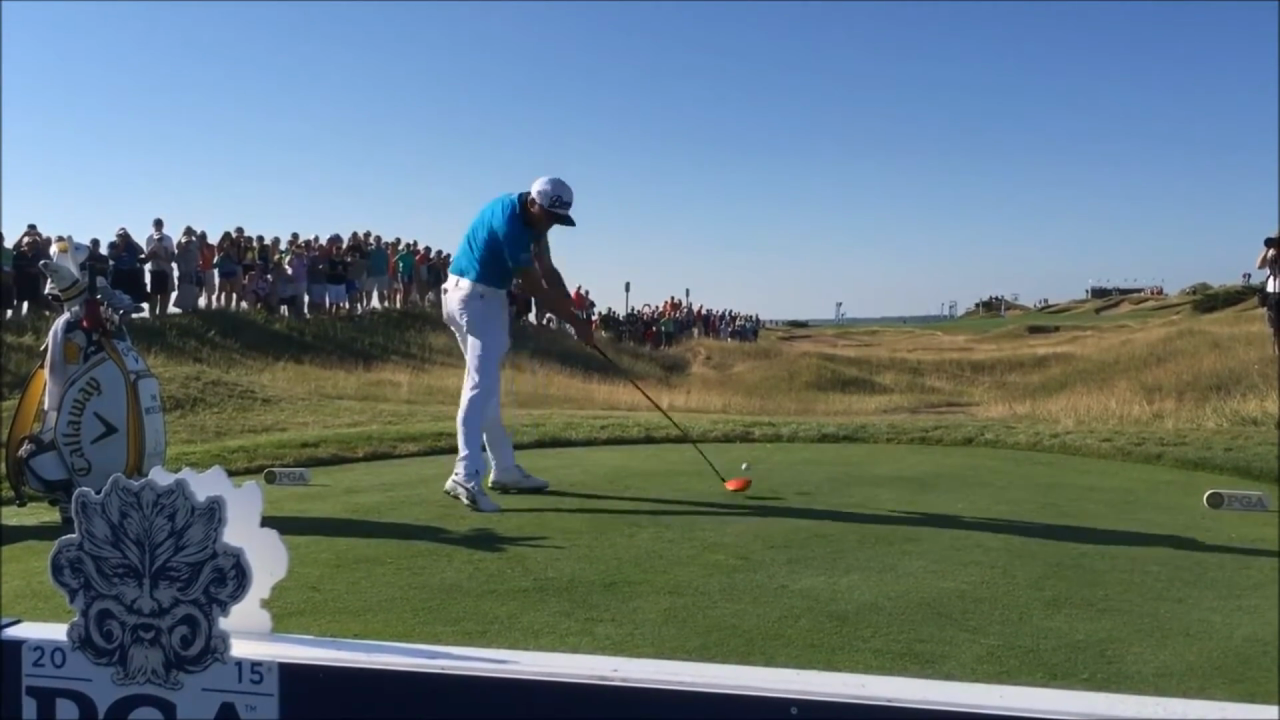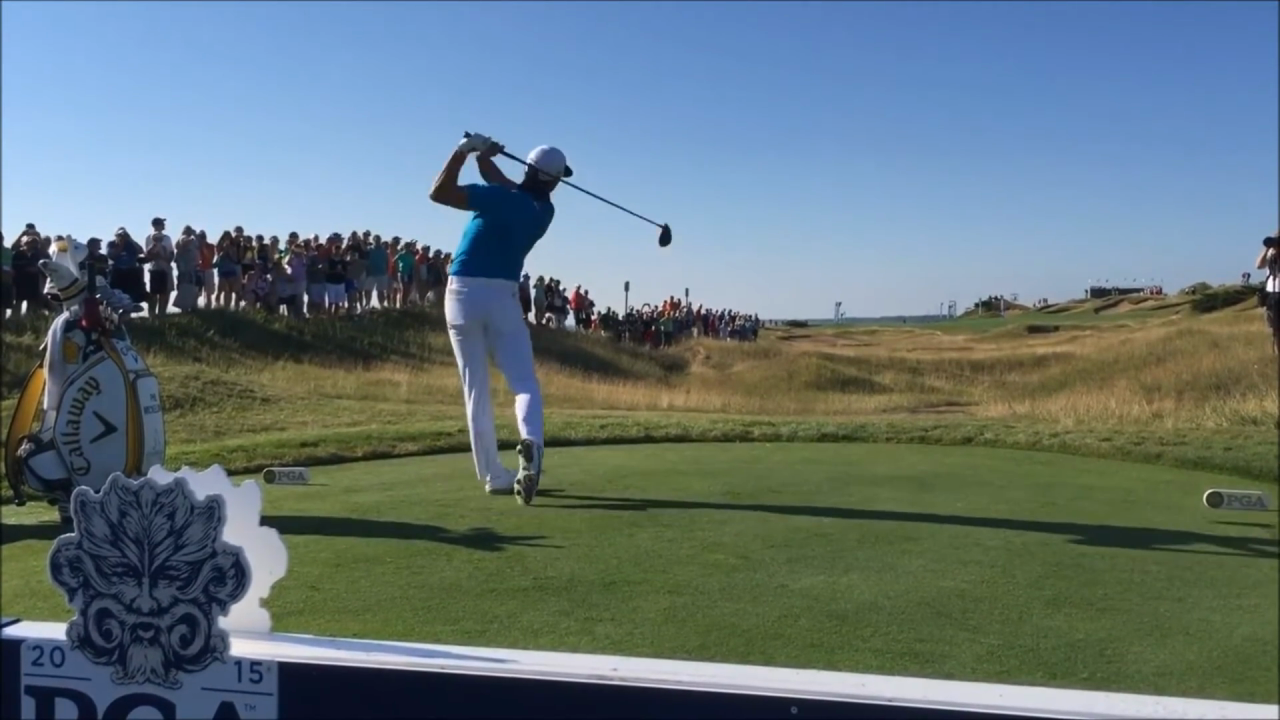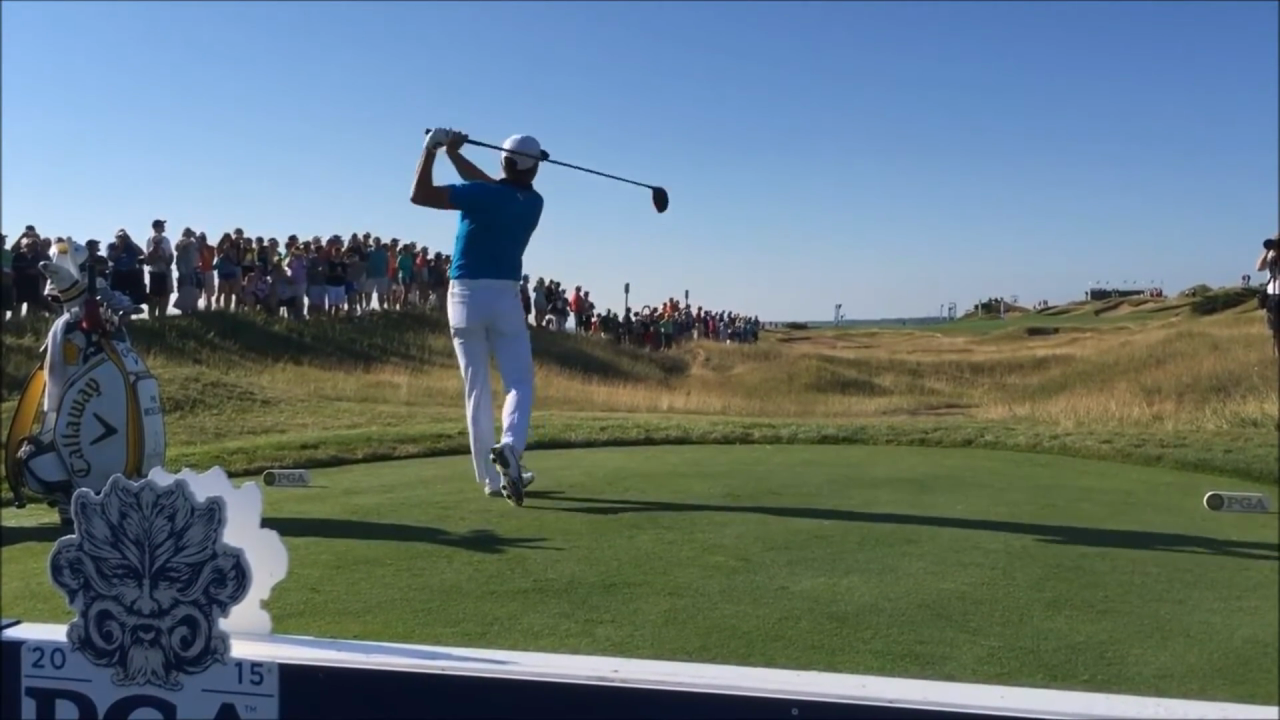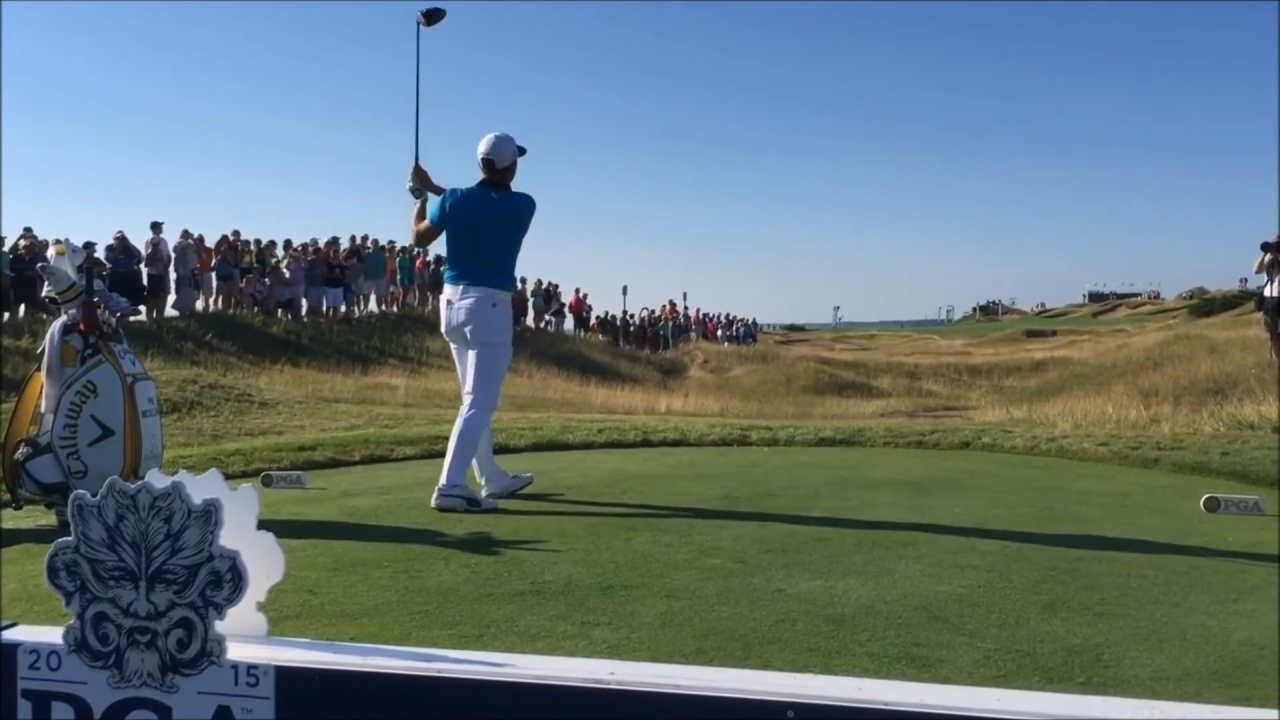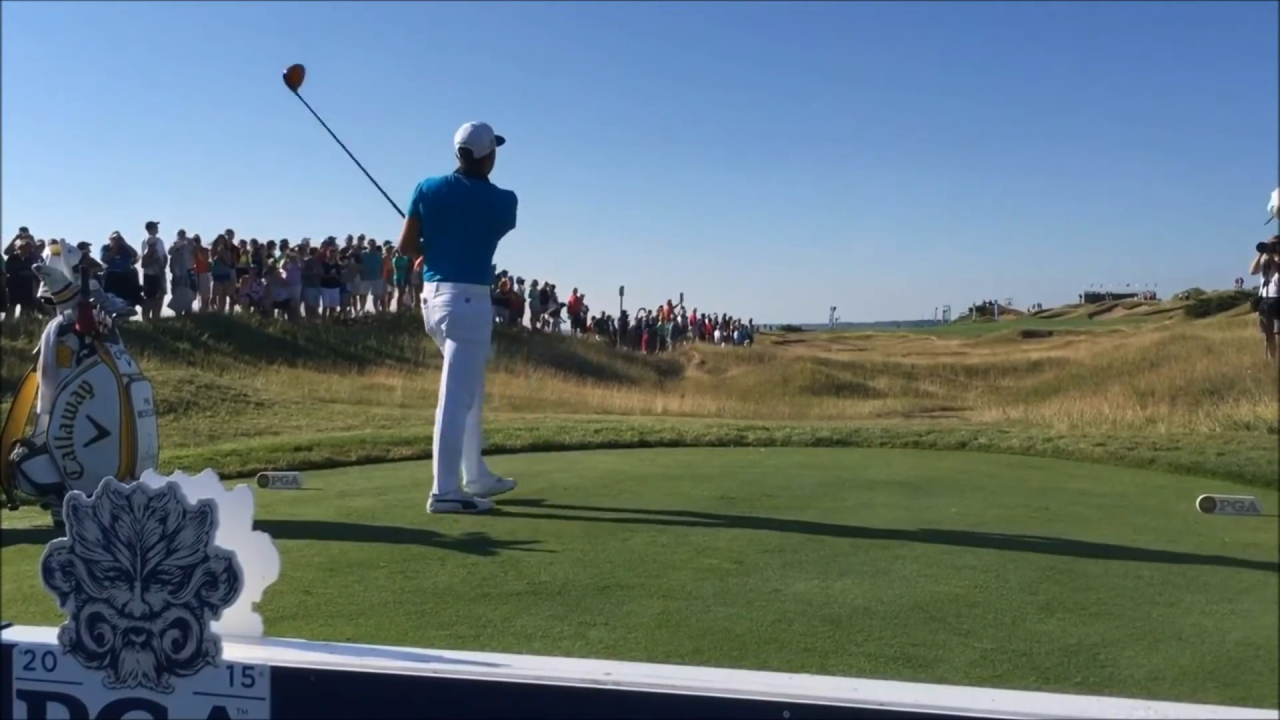
dt=0.4s
person 1, frame 1
left shoulder: (514, 201)
right shoulder: (511, 228)
left elbow: (548, 272)
right elbow: (535, 288)
left wrist: (572, 313)
right wrist: (575, 321)
right hip: (482, 300)
left knee: (482, 385)
right knee: (482, 386)
left ankle: (504, 467)
right ankle: (465, 475)
person 1, frame 2
left shoulder: (499, 199)
right shoulder: (544, 211)
left elbow: (439, 194)
left wrist: (463, 150)
right wrist: (481, 153)
left hip: (462, 294)
right hip: (502, 297)
left knee: (476, 389)
right knee: (524, 382)
left ankle: (494, 474)
right ankle: (531, 439)
person 1, frame 3
left shoulder: (481, 195)
right shoulder: (533, 203)
left elbow: (419, 195)
left wrist: (430, 150)
right wrist: (454, 153)
left hip: (462, 298)
right hip: (504, 297)
left knee: (477, 391)
right knee: (519, 386)
left ankle: (494, 474)
right ankle: (509, 448)
person 1, frame 4
left shoulder: (453, 200)
right shoulder: (524, 206)
left elbow: (418, 238)
left wrist: (422, 199)
right wrist: (432, 189)
left hip: (452, 303)
right hip: (490, 306)
left knee: (476, 396)
right knee: (479, 400)
left ankle: (493, 478)
right ankle: (450, 486)
person 1, frame 5
left shoulder: (428, 189)
right shoulder: (503, 200)
left elbow: (407, 246)
left hip: (434, 297)
right hip: (469, 300)
left knee: (468, 392)
right knee: (457, 397)
left ankle: (477, 478)
right ankle: (445, 491)
